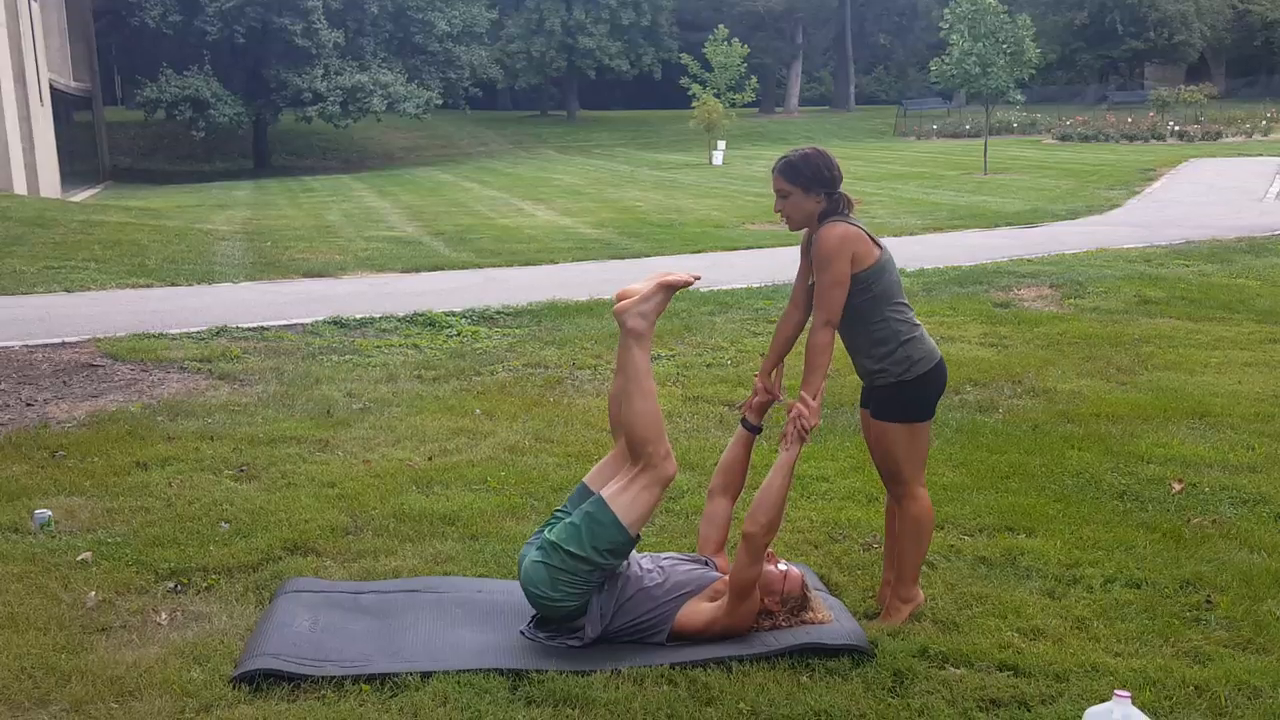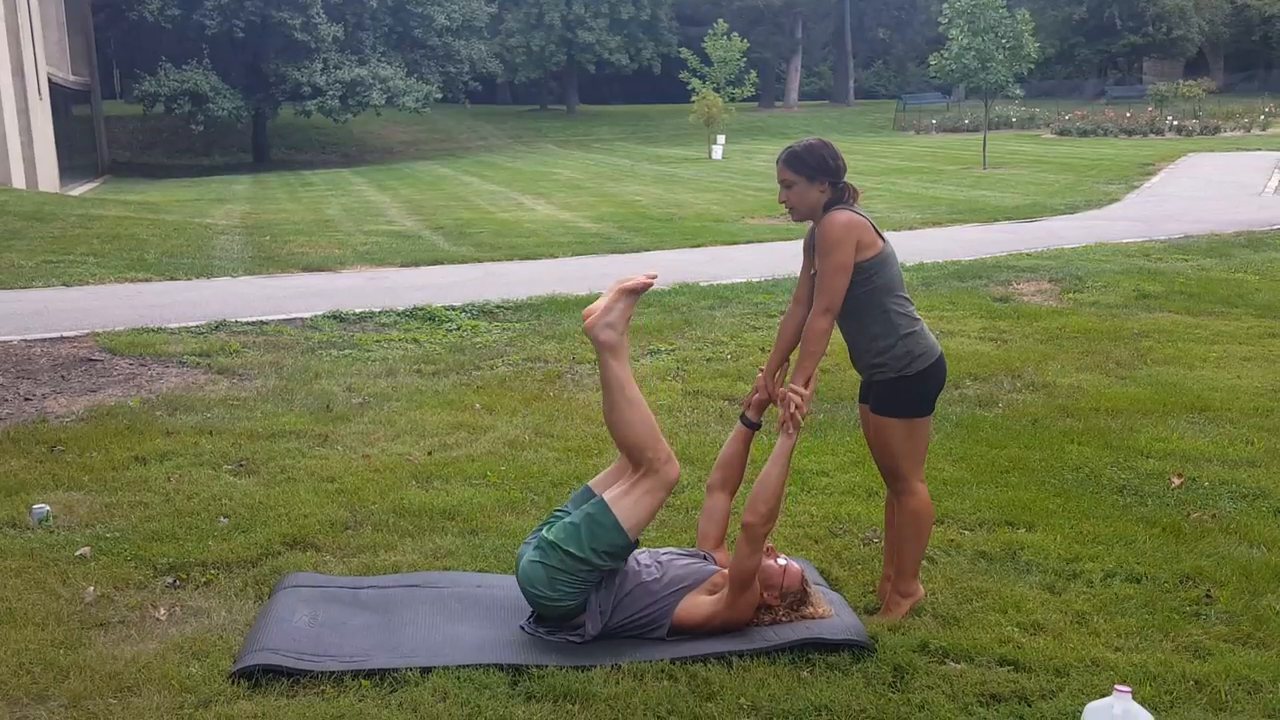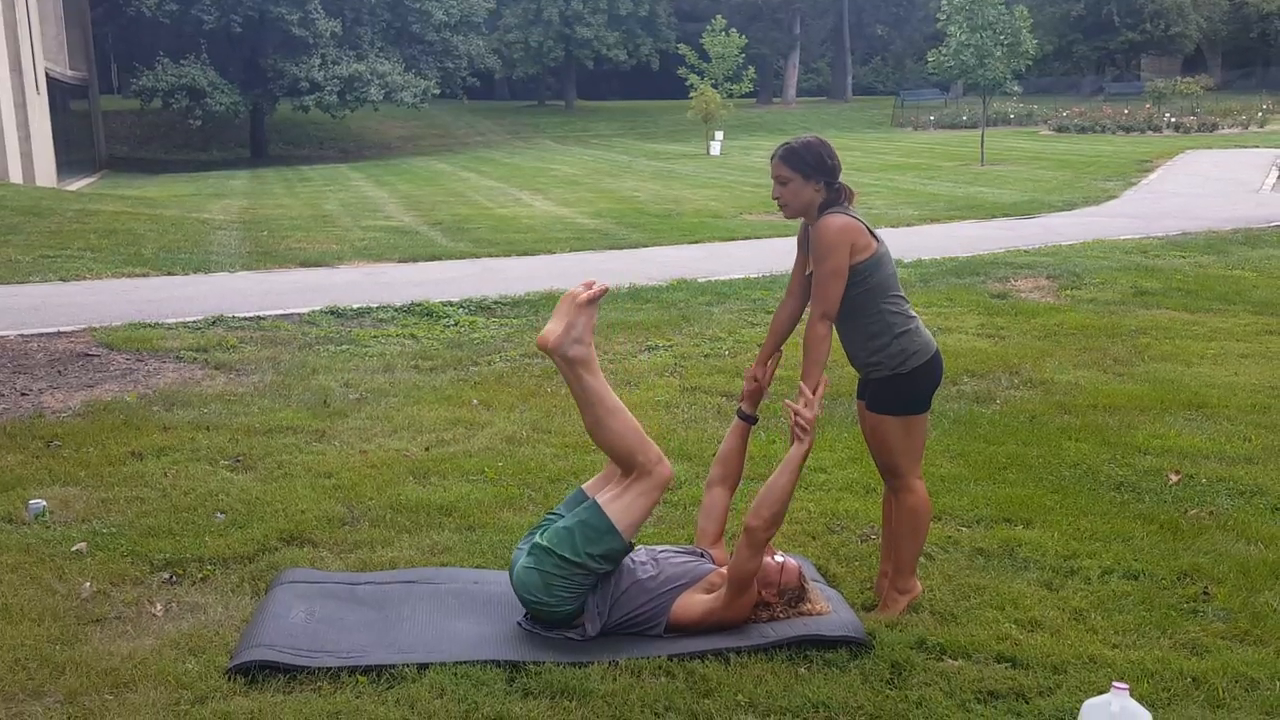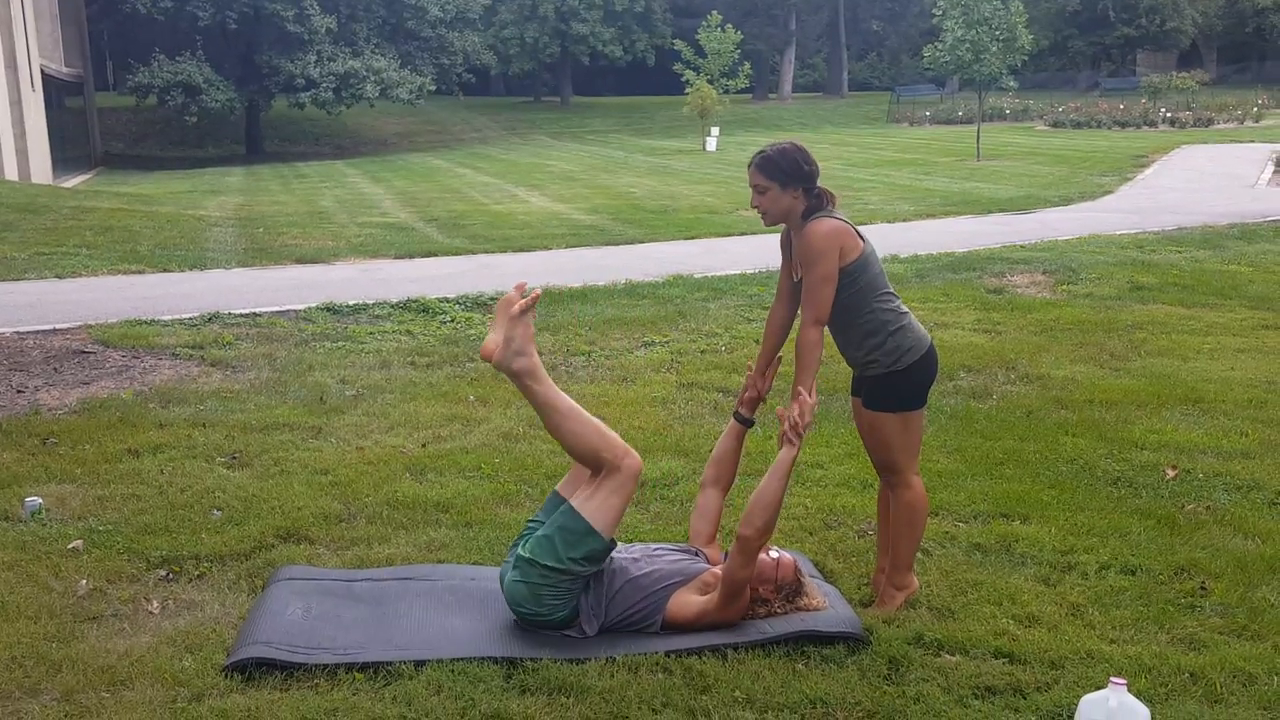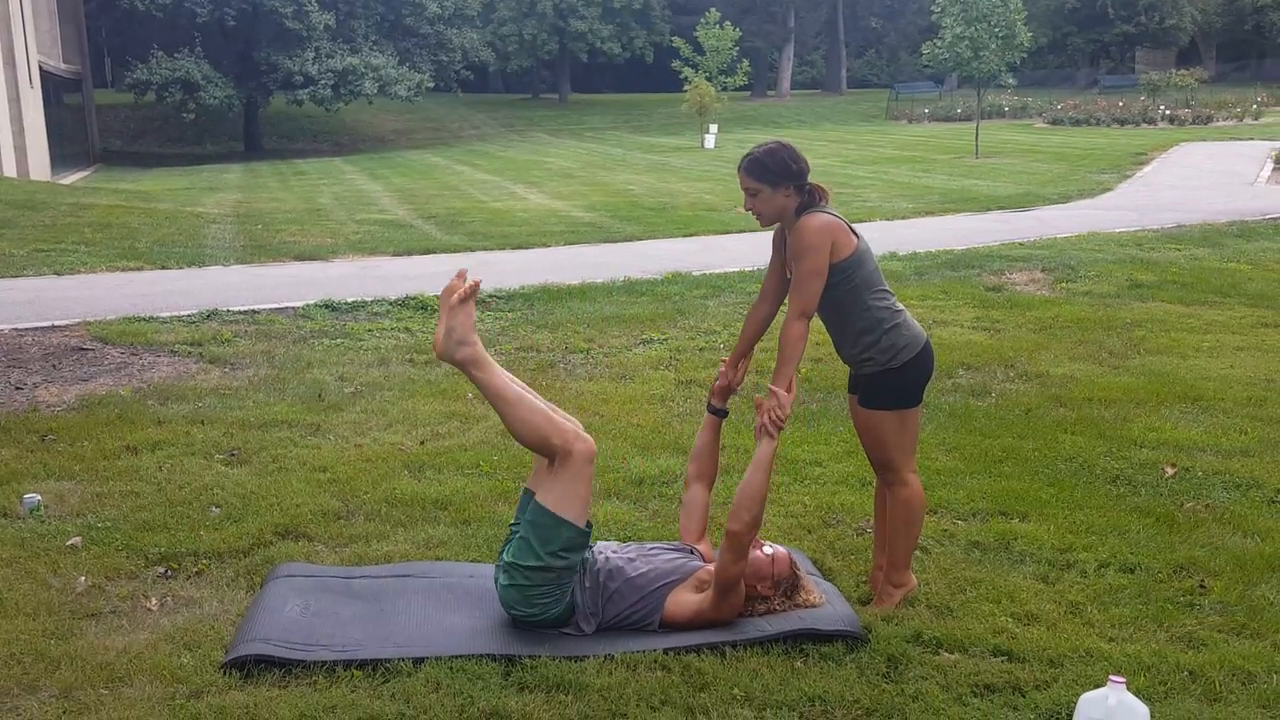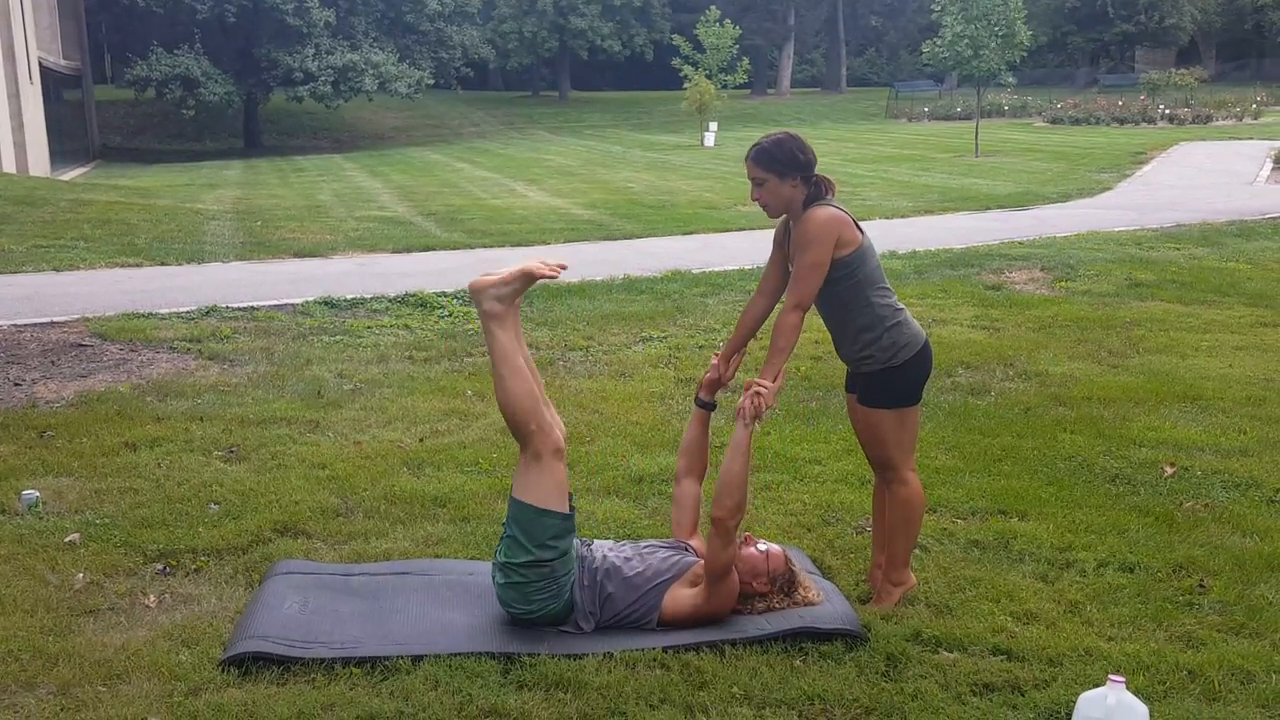
dt=0.3s
person 1, frame 1
left shoulder: (837, 237)
right shoulder: (815, 241)
left elbow: (826, 325)
right elbow: (797, 310)
left wrist: (807, 399)
right wrist: (766, 373)
left hip: (910, 374)
right hip: (883, 375)
left knee: (908, 486)
right knee: (893, 483)
left ankle: (908, 591)
right ankle: (891, 581)
person 1, frame 2
left shoulder: (840, 226)
right shoulder: (819, 233)
left elbow: (823, 314)
right elbow: (800, 306)
left wrist: (799, 383)
right wrist: (771, 371)
left hip: (909, 369)
right hip: (882, 371)
left knee: (907, 481)
right knee: (892, 479)
left ankle: (908, 586)
right ankle: (891, 577)
person 1, frame 3
left shoulder: (834, 229)
right shoulder: (812, 230)
left elbow: (822, 319)
right elbow: (793, 300)
left wrist: (807, 395)
right wrist: (762, 361)
left hip: (905, 366)
right hip: (880, 367)
left knee: (905, 478)
right knee: (891, 476)
left ankle: (905, 582)
right ankle: (888, 572)
person 1, frame 4
left shoulder: (820, 234)
right shoulder: (793, 235)
left elbow: (813, 323)
right elbow: (784, 307)
left hip: (901, 361)
right hip: (874, 364)
left knee: (901, 474)
right knee: (885, 471)
left ankle: (902, 578)
right ankle: (885, 568)
person 1, frame 5
left shoulder: (814, 229)
right shoulder: (788, 234)
left elbow: (799, 316)
right elbow: (767, 303)
left wrist: (779, 391)
right wrist: (733, 363)
left hip: (897, 359)
right hip: (870, 361)
left knee: (898, 472)
right knee: (882, 469)
left ankle: (899, 577)
right ankle: (881, 567)
person 1, frame 6
left shoulder: (821, 222)
right shoulder: (790, 228)
left elbow: (794, 308)
right elbow: (764, 297)
left wrist: (767, 381)
right wrist: (725, 357)
left hip: (896, 358)
right hip: (866, 359)
left knee: (897, 471)
right knee: (881, 468)
left ankle: (899, 575)
right ankle: (880, 566)
person 2, frame 1
left shoulder: (736, 613)
right shoulder: (716, 571)
left elbow: (757, 533)
right elbow: (721, 493)
left wrist: (790, 449)
right wrist: (752, 421)
left hip: (558, 580)
right hip: (547, 561)
left knee: (655, 464)
right knee: (634, 450)
left ankle: (637, 329)
right ankle: (637, 324)
person 2, frame 2
left shoulder: (735, 608)
right shoulder: (715, 567)
left elbow: (756, 524)
right elbow: (720, 488)
left wrist: (787, 439)
right wrist: (751, 417)
left hip: (554, 578)
right hip: (544, 559)
left knee: (659, 468)
right knee: (640, 459)
left ankle: (612, 342)
right ankle: (608, 334)
person 2, frame 3
left shoulder: (732, 605)
right shoulder: (713, 564)
left elbow: (758, 528)
right elbow: (719, 484)
left wrist: (799, 447)
right wrist: (748, 410)
left hip: (550, 583)
right hip: (537, 561)
left knee: (652, 468)
right knee: (630, 461)
left ankle: (578, 355)
right ankle: (569, 354)
person 2, frame 4
left shoulder: (728, 605)
right shoulder: (707, 562)
left elbow: (750, 534)
right elbow: (713, 485)
left wrist: (789, 450)
right wrist: (744, 414)
left hip: (541, 589)
left knee: (622, 464)
right knee: (602, 453)
left ankle: (524, 364)
right ankle: (515, 360)
person 2, frame 5
left shoulder: (723, 601)
right shoulder: (702, 559)
left elbow: (739, 528)
right elbow: (698, 480)
left wrist: (768, 441)
right wrist: (717, 405)
left hip: (543, 596)
right hip: (535, 578)
left knee: (576, 447)
right knee: (568, 436)
left ankle: (467, 355)
right ankle: (467, 350)
person 2, frame 6
left shoulder: (717, 595)
right shoulder: (696, 556)
left elbow: (725, 516)
right elbow: (687, 475)
left wrist: (744, 427)
right wrist: (706, 398)
left hip: (539, 590)
right hip: (552, 574)
left knee: (543, 442)
right knee: (544, 434)
left ankle: (497, 307)
right ankle: (502, 306)
